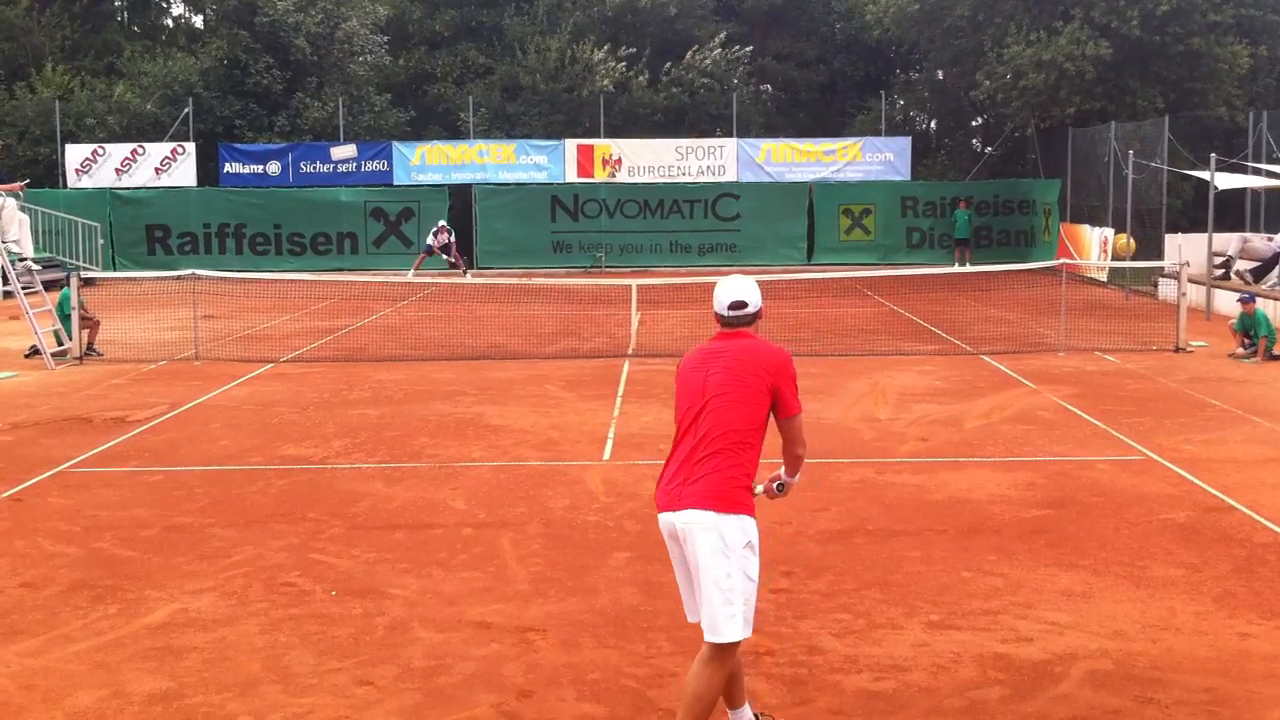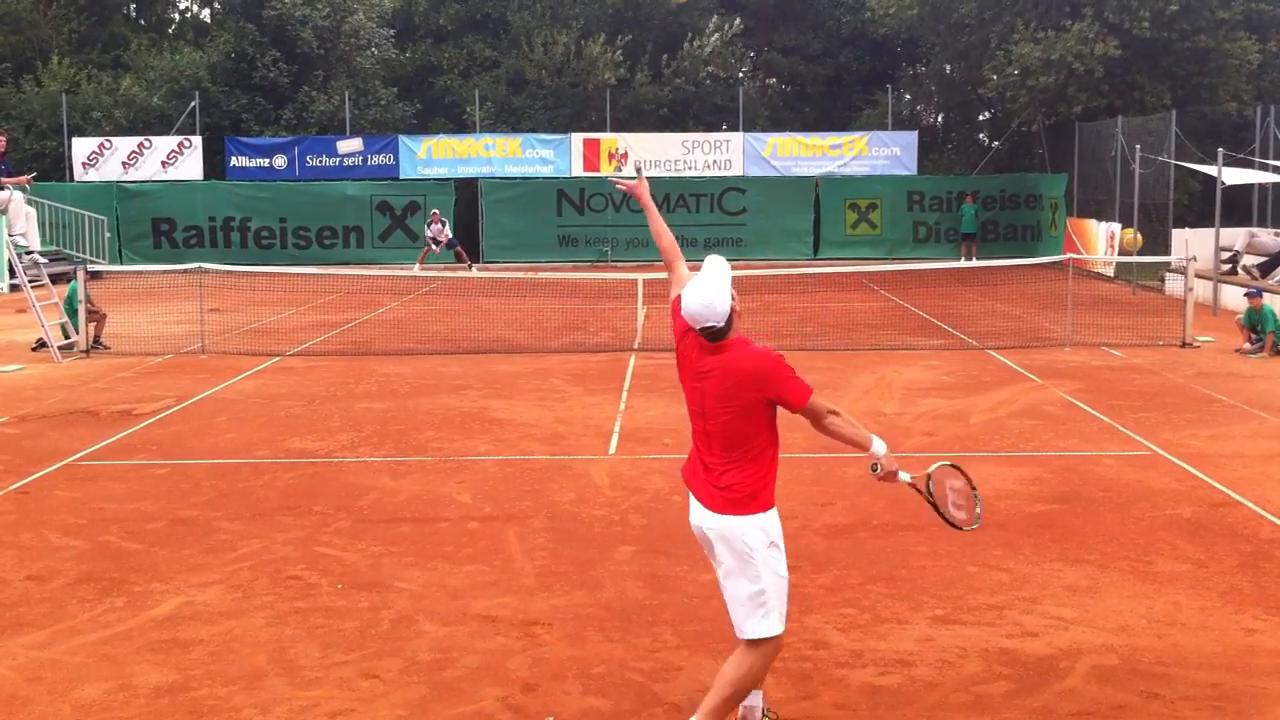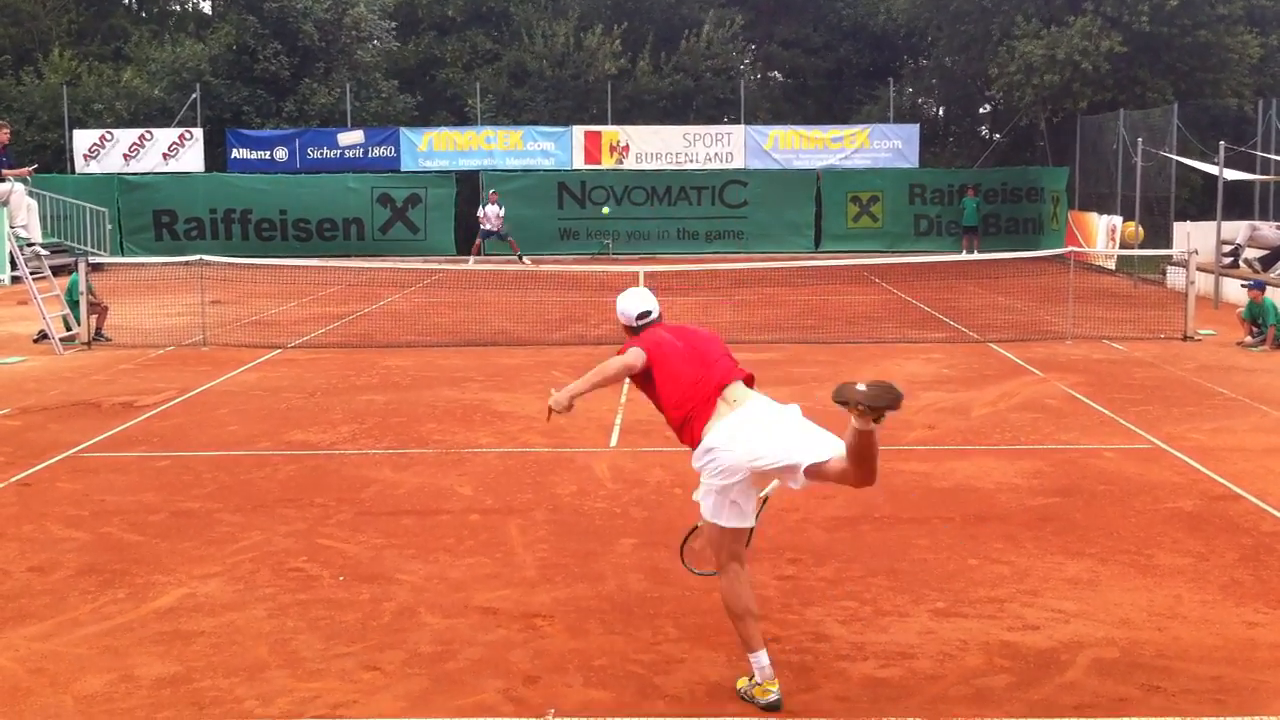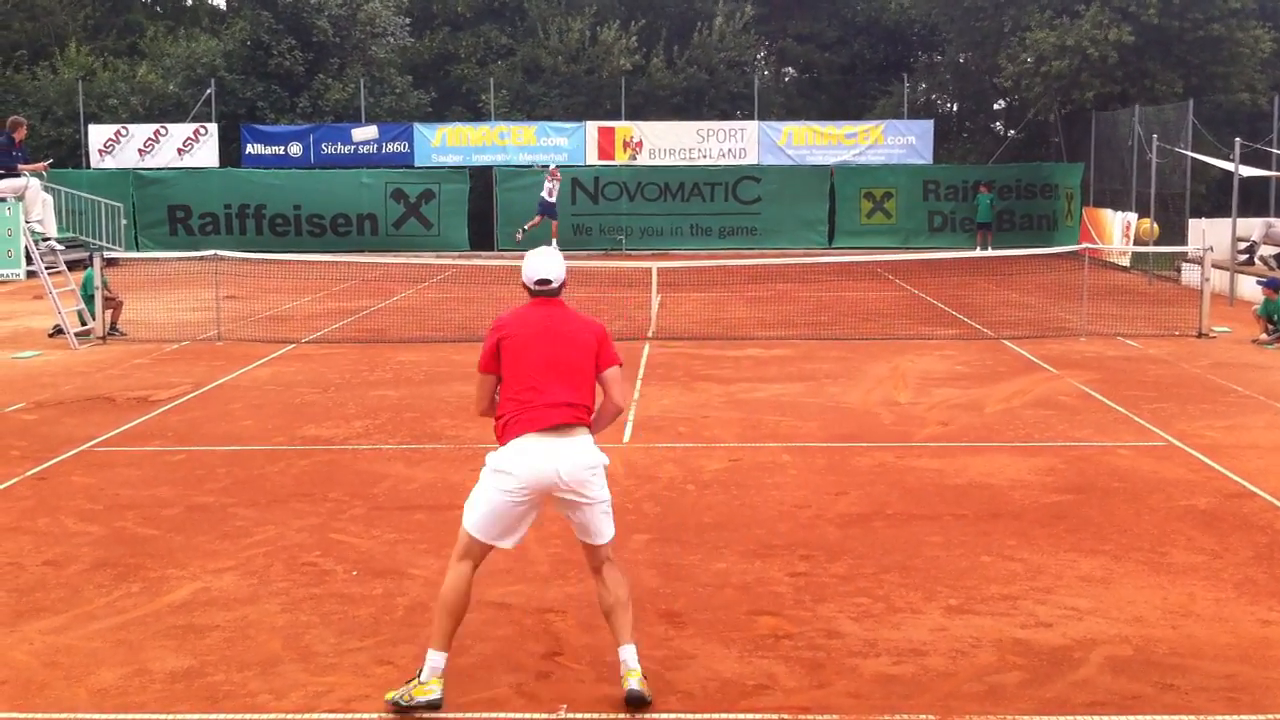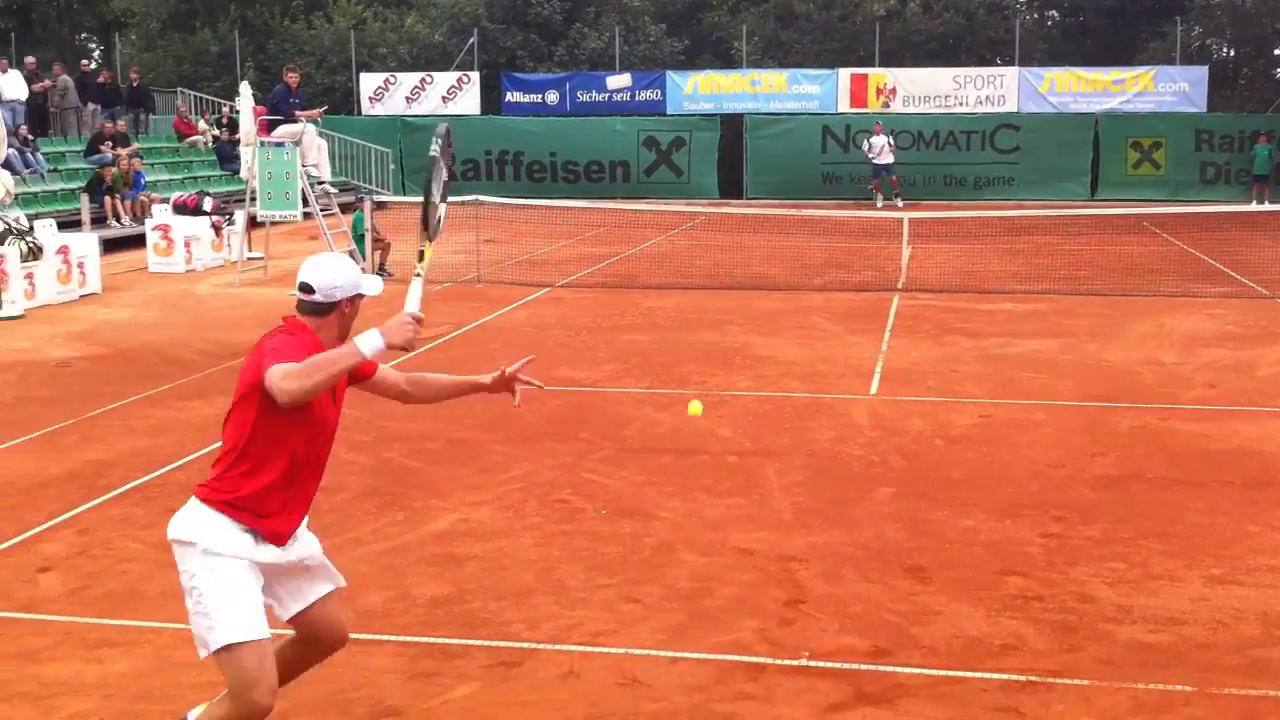
dt=1s
person 1, frame 1
left shoulder: (690, 360)
right shoulder: (774, 359)
right elbow: (796, 447)
right wrist: (788, 478)
left hip: (671, 505)
right hip: (719, 511)
left knee: (724, 629)
right knee: (722, 640)
person 1, frame 2
left shoulder: (686, 338)
right shoulder: (762, 365)
left elbow: (674, 263)
right elbow: (823, 416)
left wrist: (646, 202)
right wrist: (877, 448)
left hip: (703, 506)
right hip: (744, 518)
left knee: (757, 622)
right knee: (761, 642)
person 1, frame 3
left shoulder: (642, 347)
right shoulder: (702, 334)
left elbow: (629, 360)
left wrist: (568, 394)
left hip: (722, 448)
right hip: (765, 416)
left knee: (730, 565)
right knee: (857, 473)
left ankle: (764, 682)
right ankle: (862, 412)
person 1, frame 4
left shoulder: (504, 327)
right shoulder: (593, 329)
left elbow: (483, 406)
right elbow: (617, 403)
left hip: (522, 457)
right hip: (579, 454)
left knee: (464, 561)
right knee: (604, 564)
left ankle: (430, 681)
right ankle: (631, 674)
person 1, frame 5
left shoulder: (328, 352)
right shoulder: (280, 345)
left elbow: (404, 388)
right elbow: (287, 389)
left wrist: (486, 383)
right wrist: (374, 339)
left hip: (279, 535)
right hip: (220, 536)
left knee: (330, 635)
